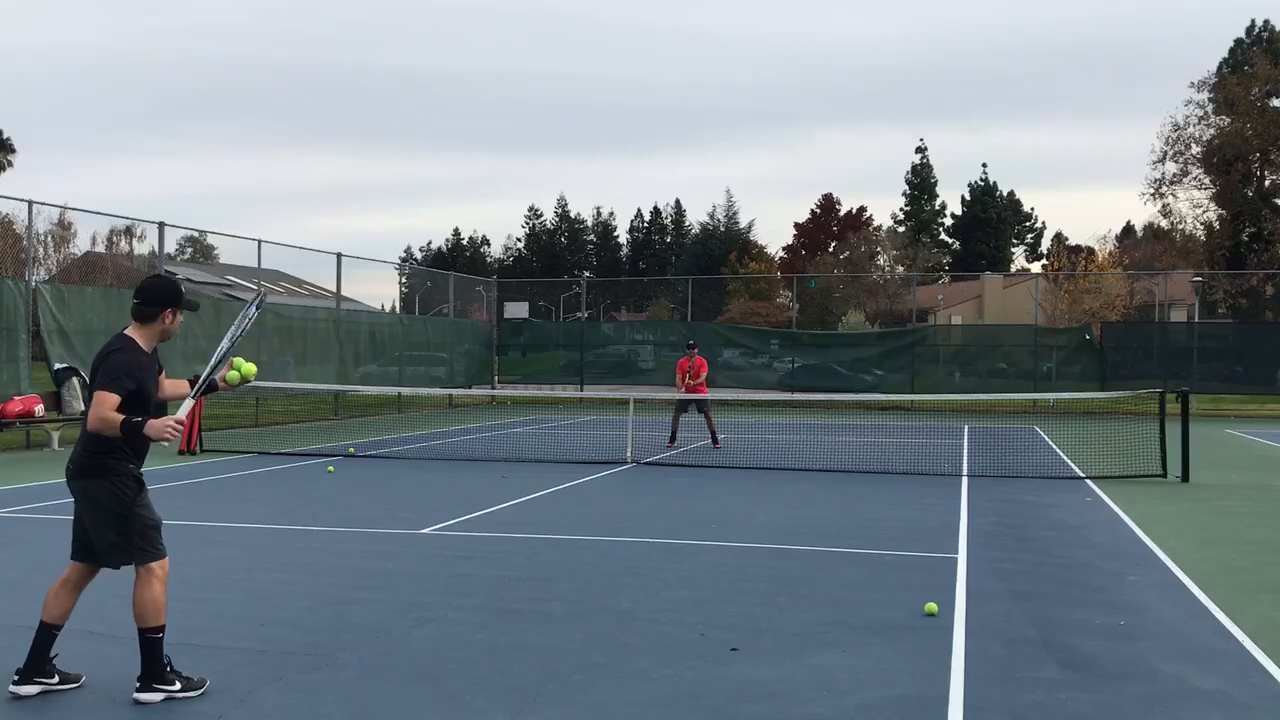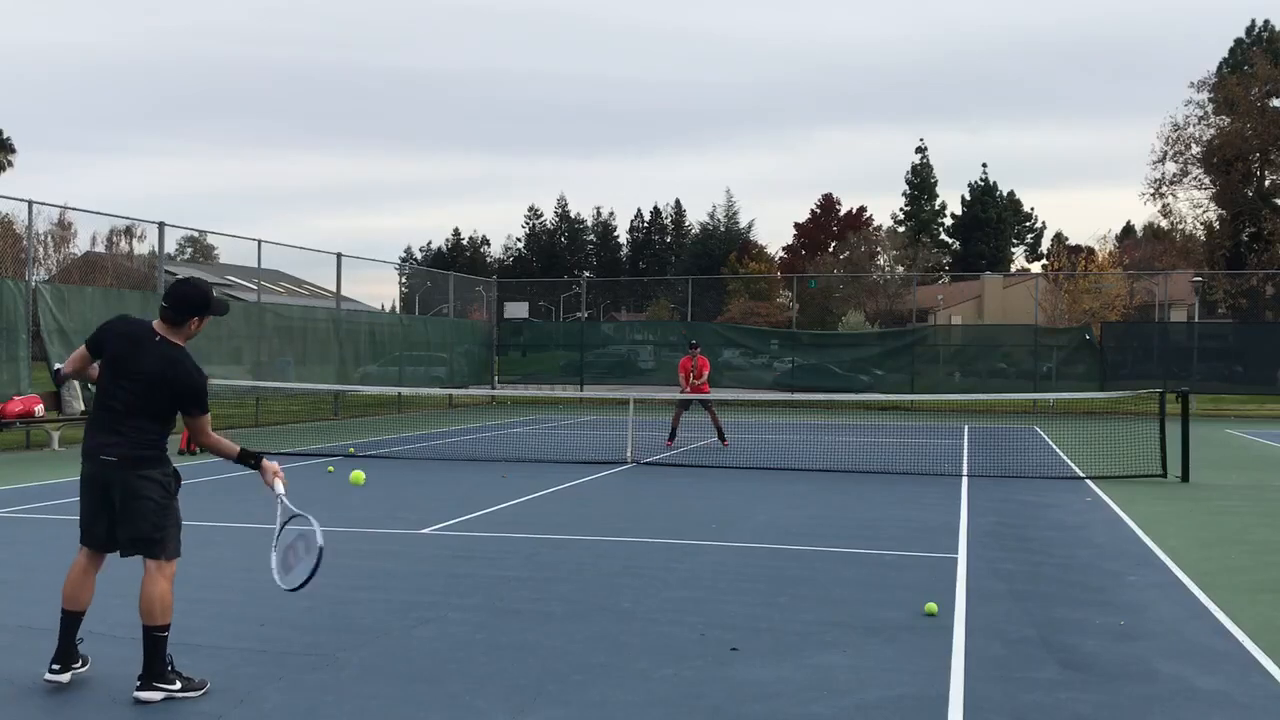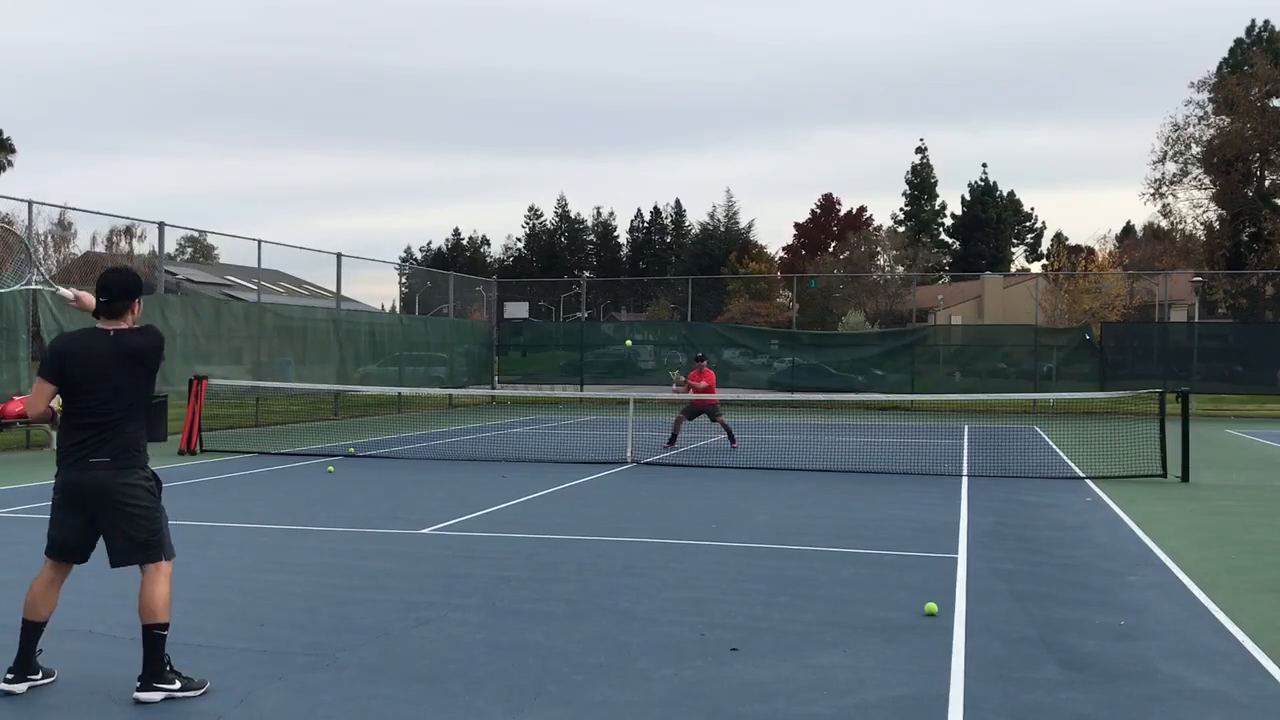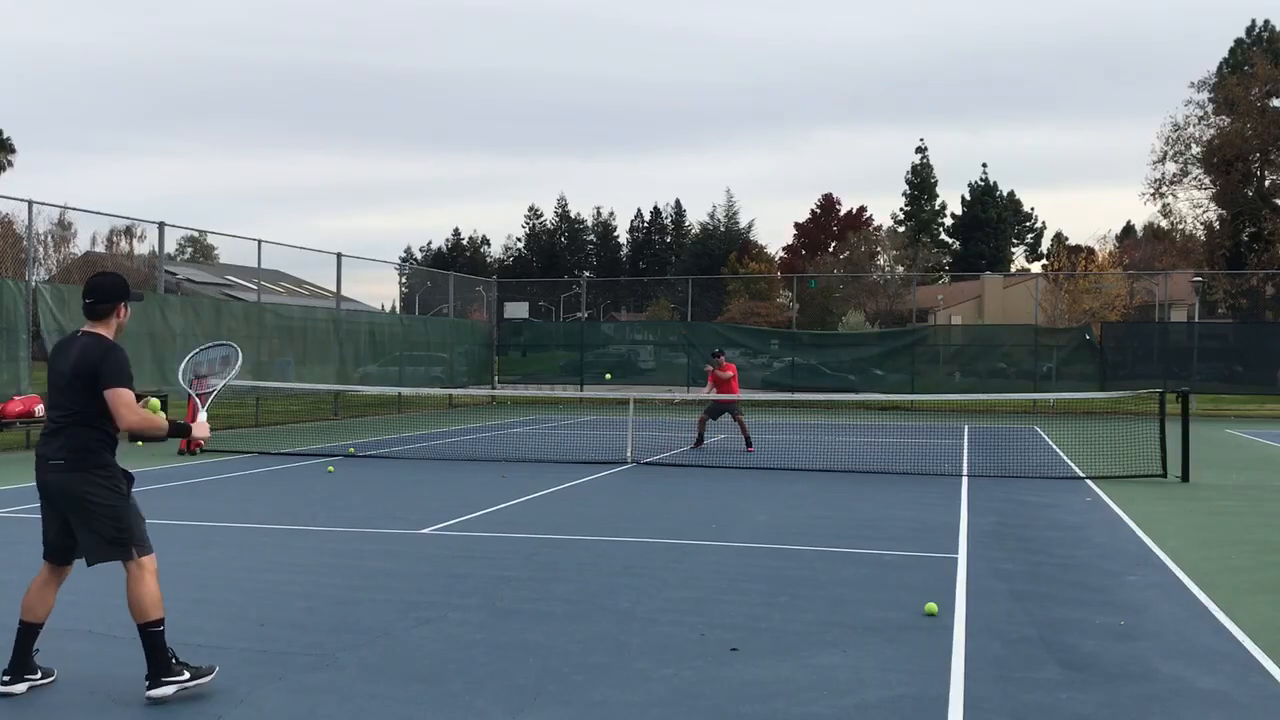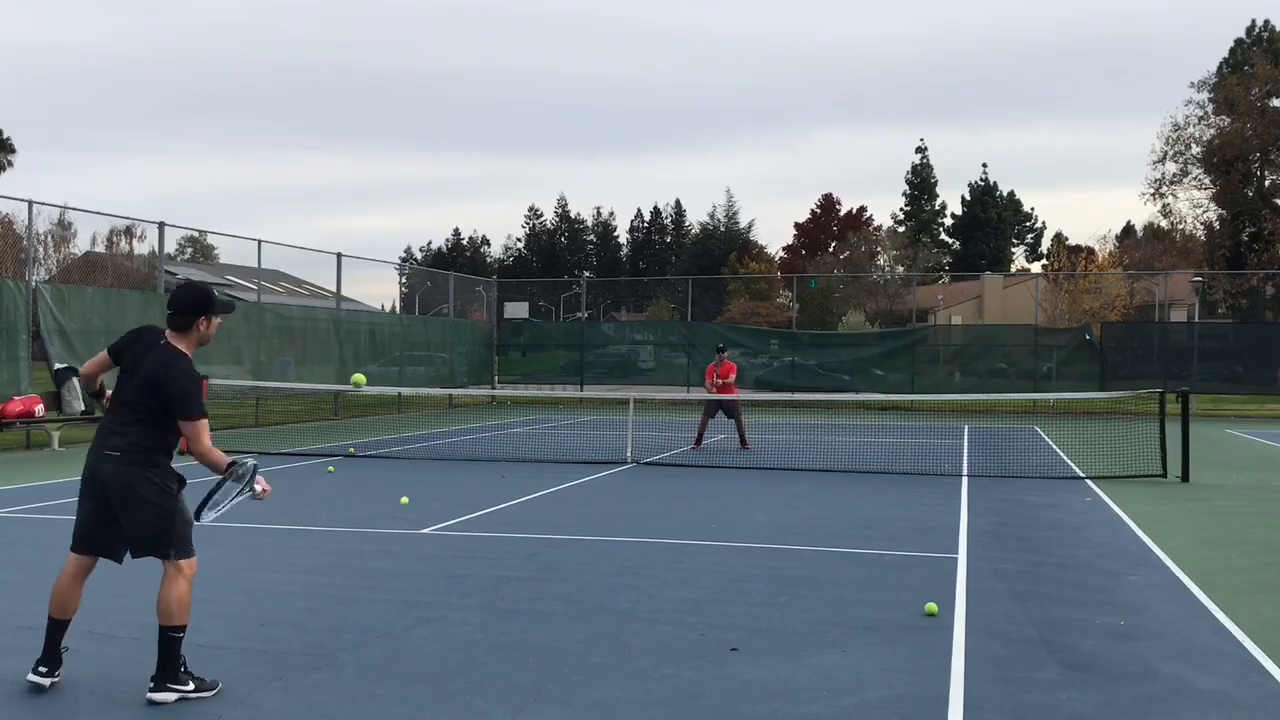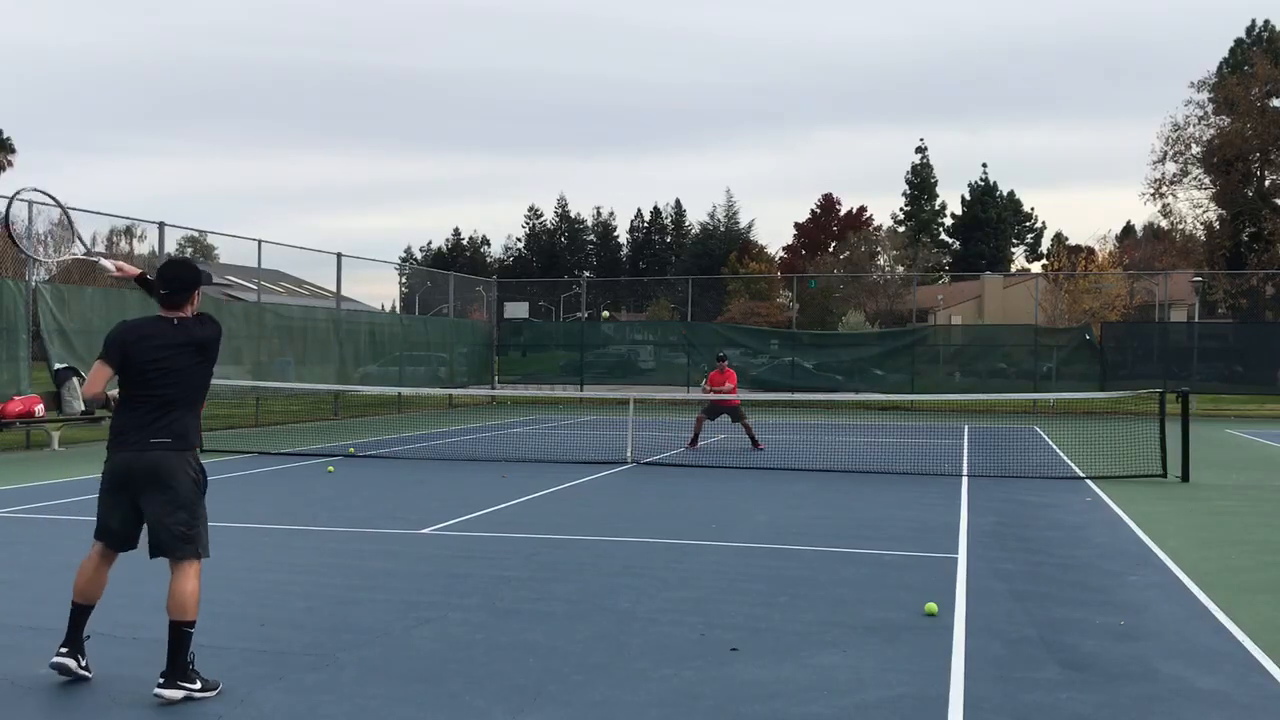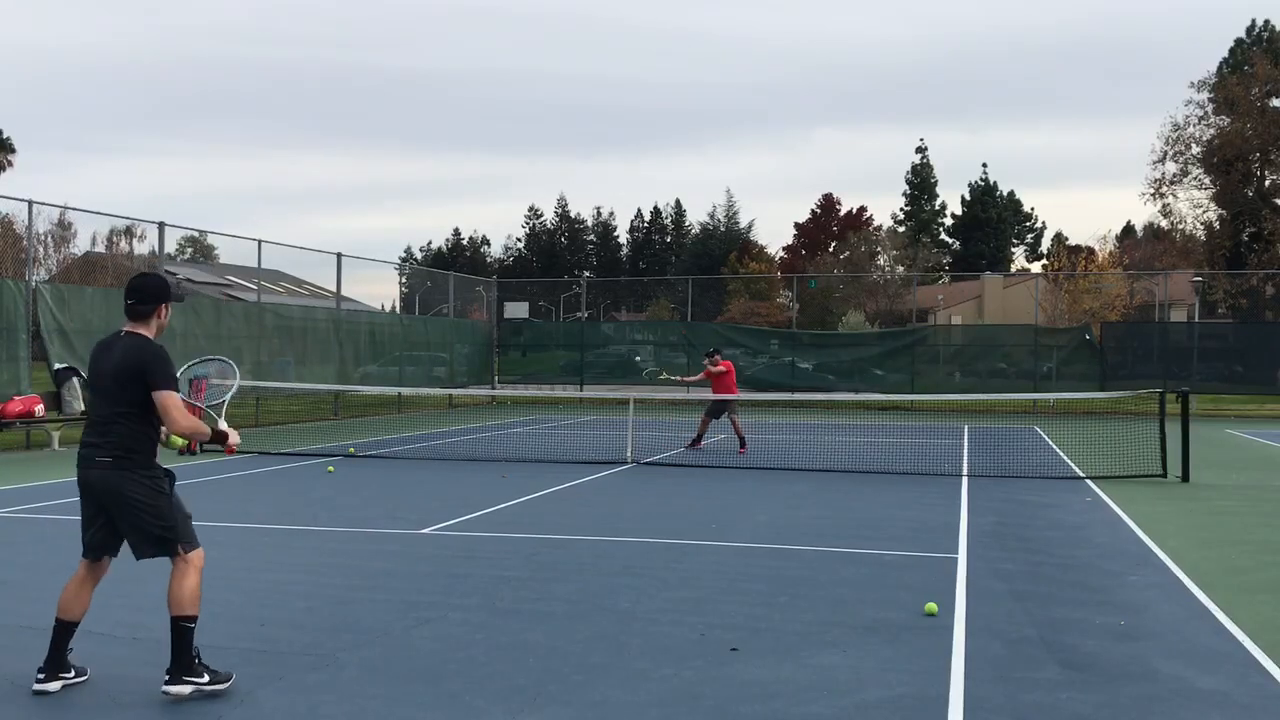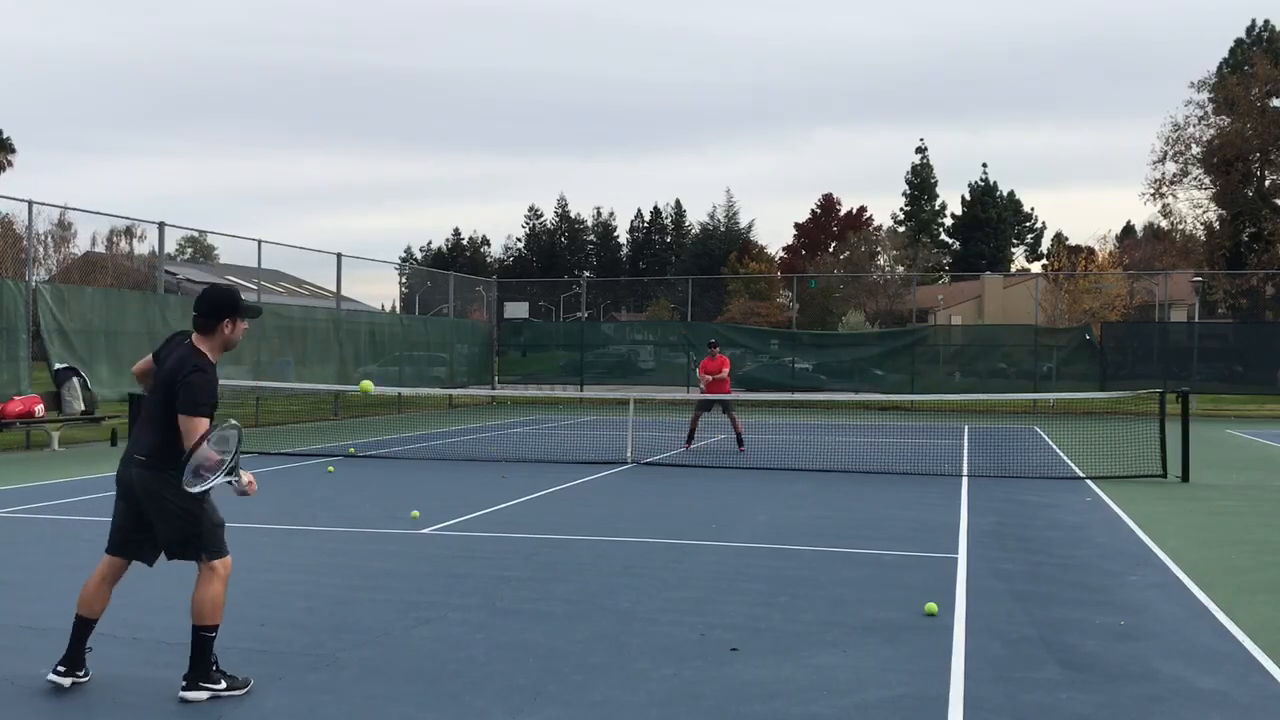
dt=0.4s
person 1, frame 1
left shoulder: (143, 351)
right shoulder: (123, 357)
left elbow: (161, 389)
right elbow: (98, 418)
left wrist: (212, 383)
right wrist: (145, 427)
left hip: (97, 474)
right hip: (109, 476)
left knee: (82, 568)
right knee: (153, 567)
left ankle: (34, 670)
right ankle: (155, 676)
person 1, frame 2
left shoulder: (119, 329)
right shoulder: (186, 373)
left elbow: (71, 368)
right elbow: (203, 439)
left wrist: (62, 374)
right wrist: (254, 461)
left hip: (97, 461)
right hip: (142, 471)
left knee: (90, 553)
right knee: (161, 565)
left ankle: (64, 656)
right ankle: (155, 675)
person 1, frame 3
left shoulder: (65, 347)
right shoulder: (149, 343)
right wrist: (98, 303)
left hip: (73, 473)
right hip: (125, 474)
left knee: (55, 566)
right knee: (157, 568)
right ankle: (155, 675)
person 1, frame 4
left shoulder: (63, 348)
right shoulder: (108, 353)
right elbow: (128, 419)
left wrist: (120, 410)
right wrist: (183, 429)
left hip: (51, 471)
right hip: (91, 473)
left knee: (54, 567)
right knee: (141, 563)
right ankle: (163, 670)
person 1, frame 5
left shoulder: (141, 337)
right shoulder: (183, 376)
left elbow: (87, 373)
right elbow: (201, 449)
left wrist: (103, 399)
left hip: (101, 465)
right hip: (143, 473)
left knee: (79, 561)
right knee: (180, 566)
left ankle: (47, 662)
right ankle: (169, 676)
person 1, frame 6
left shoulder: (126, 333)
right shoulder: (207, 332)
left elbow: (91, 393)
right elbow: (191, 313)
left wrist: (119, 398)
right wrist: (139, 276)
left hip: (124, 456)
right hip: (175, 461)
left knee: (103, 551)
right knee: (186, 564)
left ankle: (71, 647)
right ankle: (177, 674)
person 1, frame 7
left shoulder: (103, 350)
right shoulder: (153, 355)
right elbow: (177, 422)
right wrist: (221, 436)
left hip: (92, 470)
right hip: (132, 473)
left knee: (90, 566)
right knee: (188, 558)
left ankle: (53, 666)
right ankle: (184, 668)
person 1, frame 8
left shoulder: (179, 344)
right shoulder: (198, 374)
left elbow: (139, 371)
right elbow: (193, 447)
left hip: (136, 470)
right hip: (166, 476)
left knee: (113, 564)
right knee: (215, 565)
left ankle: (70, 662)
right ankle: (202, 674)
